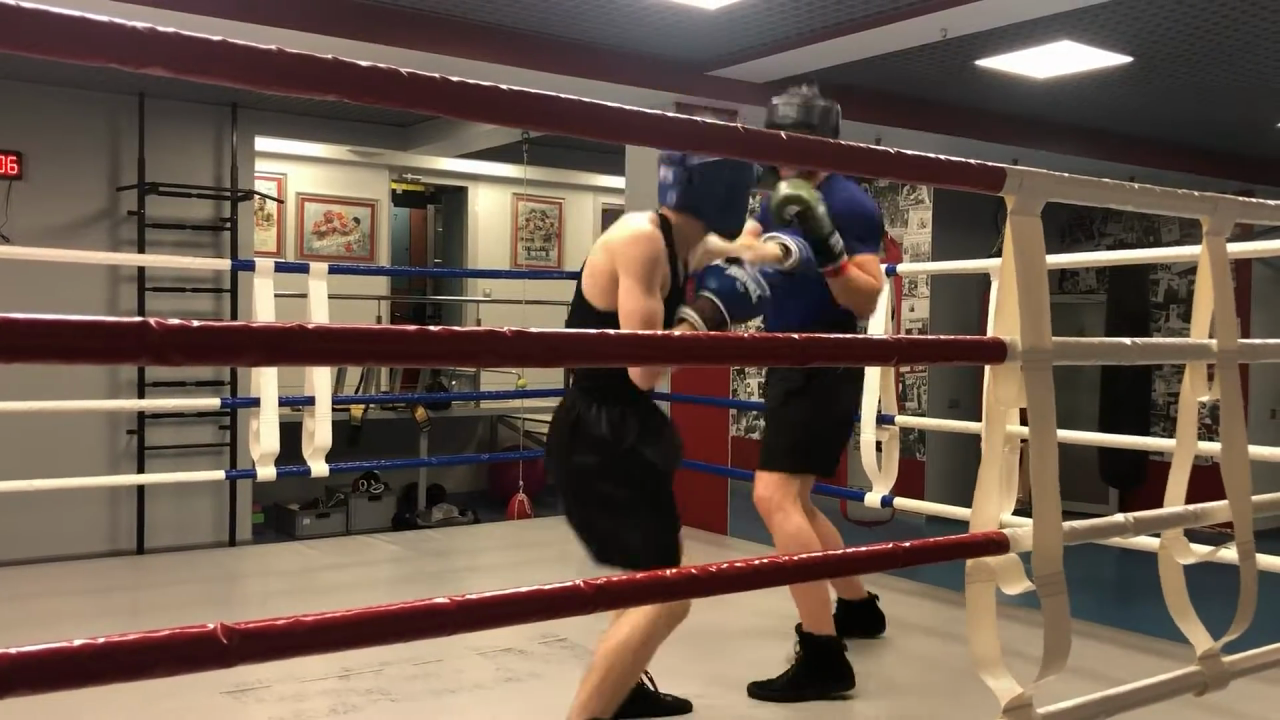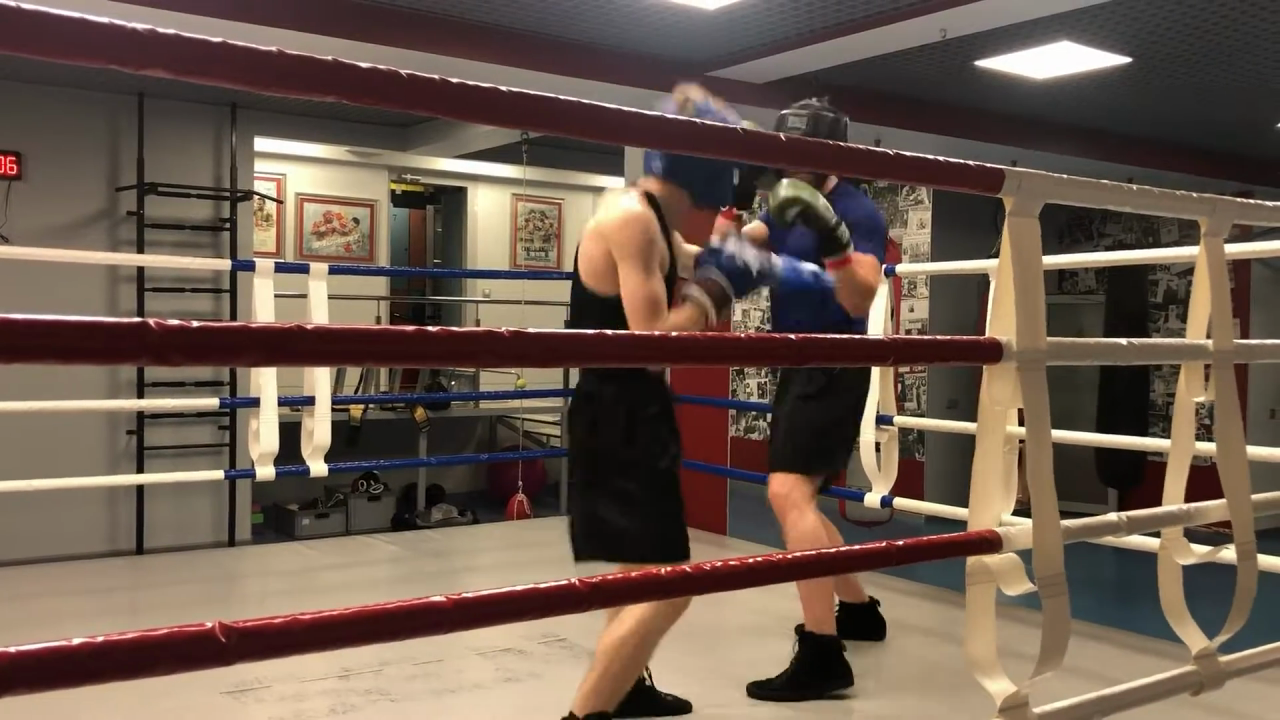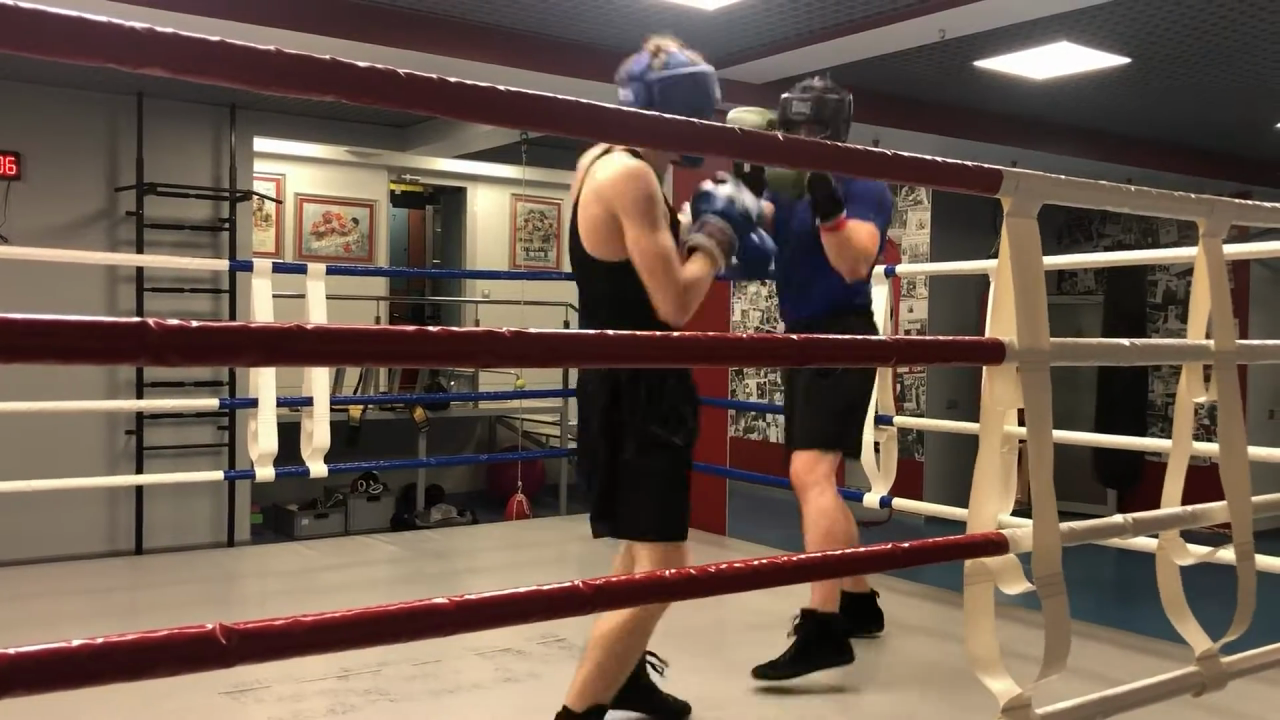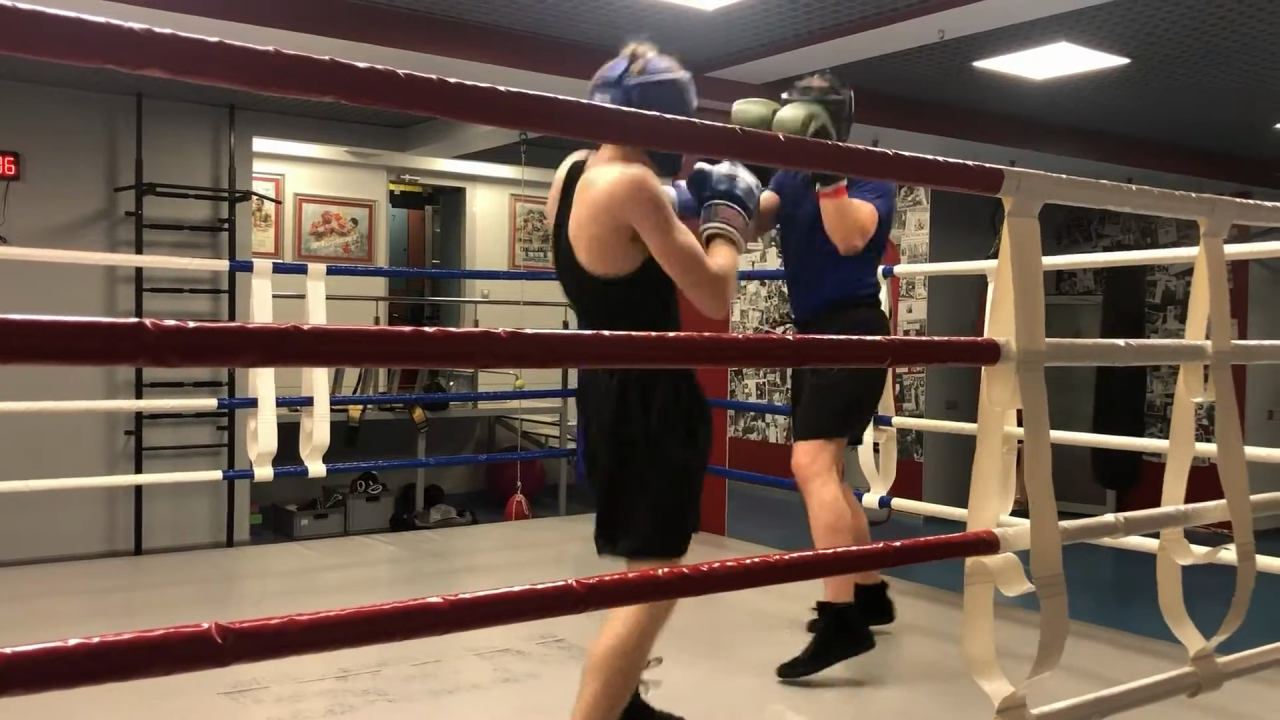
dt=0.1s
person 1, frame 1
left shoulder: (685, 241)
right shoulder: (643, 242)
right elbow: (645, 368)
right wrist: (716, 307)
left hip: (618, 428)
right hip: (599, 433)
left knee: (647, 568)
right knee: (662, 596)
person 1, frame 2
left shoulder: (648, 208)
right shoulder: (630, 219)
left elbow: (684, 261)
right elbow: (653, 338)
left wrist: (775, 267)
right wrist: (720, 283)
left hip: (629, 410)
right hip: (618, 417)
left knee: (649, 572)
right knee: (664, 589)
person 1, frame 3
left shoulder: (599, 162)
right shoulder: (631, 176)
right elbow: (674, 306)
left wrist: (711, 230)
right wrist: (717, 234)
left hip: (620, 383)
right hip: (638, 389)
left knee: (649, 549)
right knee: (659, 568)
person 1, frame 4
left shoulder: (573, 172)
right shoulder: (633, 186)
right elbow: (714, 298)
left wrist: (683, 202)
right wrist: (729, 215)
left hip: (615, 388)
right hip: (644, 397)
left knee: (645, 563)
person 2, frame 1
left shoulder: (850, 203)
right shoulder: (781, 198)
left elbow: (863, 301)
left wrist: (825, 245)
left hip: (823, 364)
right hip: (789, 363)
left knee: (774, 495)
right knee: (793, 501)
left ankle: (823, 658)
right ankle: (857, 605)
person 2, frame 2
left shoulder: (859, 213)
right shoulder: (785, 205)
left elbow: (859, 302)
left wrist: (832, 237)
left hip: (831, 368)
right hip: (798, 366)
left knee: (788, 495)
right knee: (799, 501)
left ankle: (821, 655)
right ankle: (858, 609)
person 2, frame 3
left shoulder: (866, 190)
right shoulder: (785, 186)
left elbow: (855, 267)
left wrist: (820, 192)
left hip: (842, 340)
right hip: (804, 343)
left knee: (811, 474)
right knee: (818, 480)
left ankle: (824, 631)
right ankle: (857, 601)
person 2, frame 4
left shoulder: (870, 181)
right shoulder: (789, 179)
left elbow: (850, 241)
left wrist: (827, 171)
left hip: (850, 332)
right hip: (812, 335)
left knee: (813, 465)
right knee: (825, 470)
left ankle: (840, 620)
right ankle: (869, 593)
